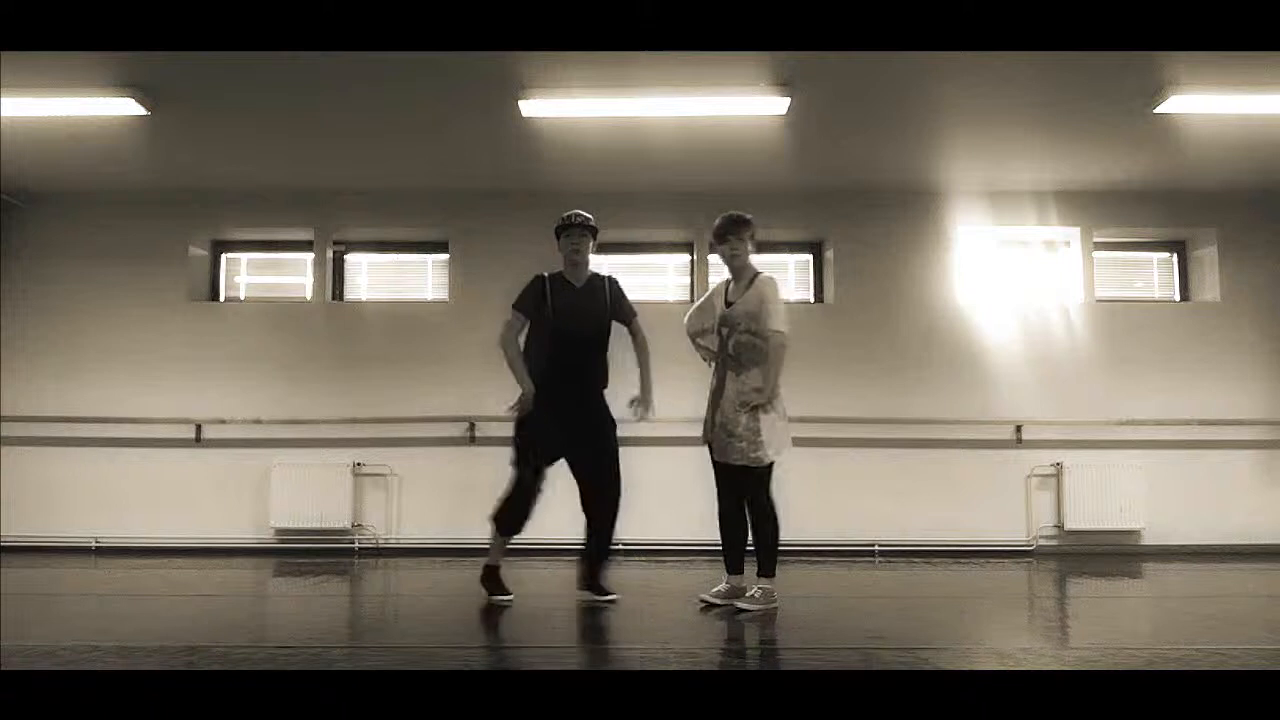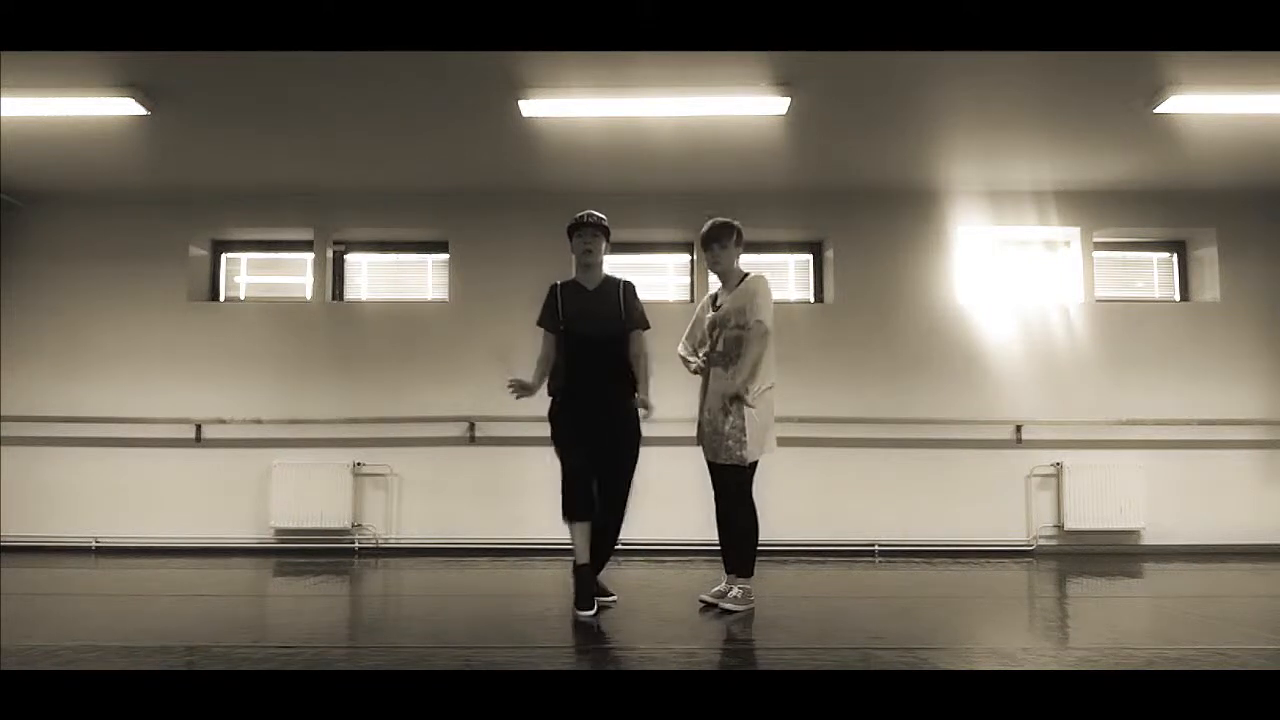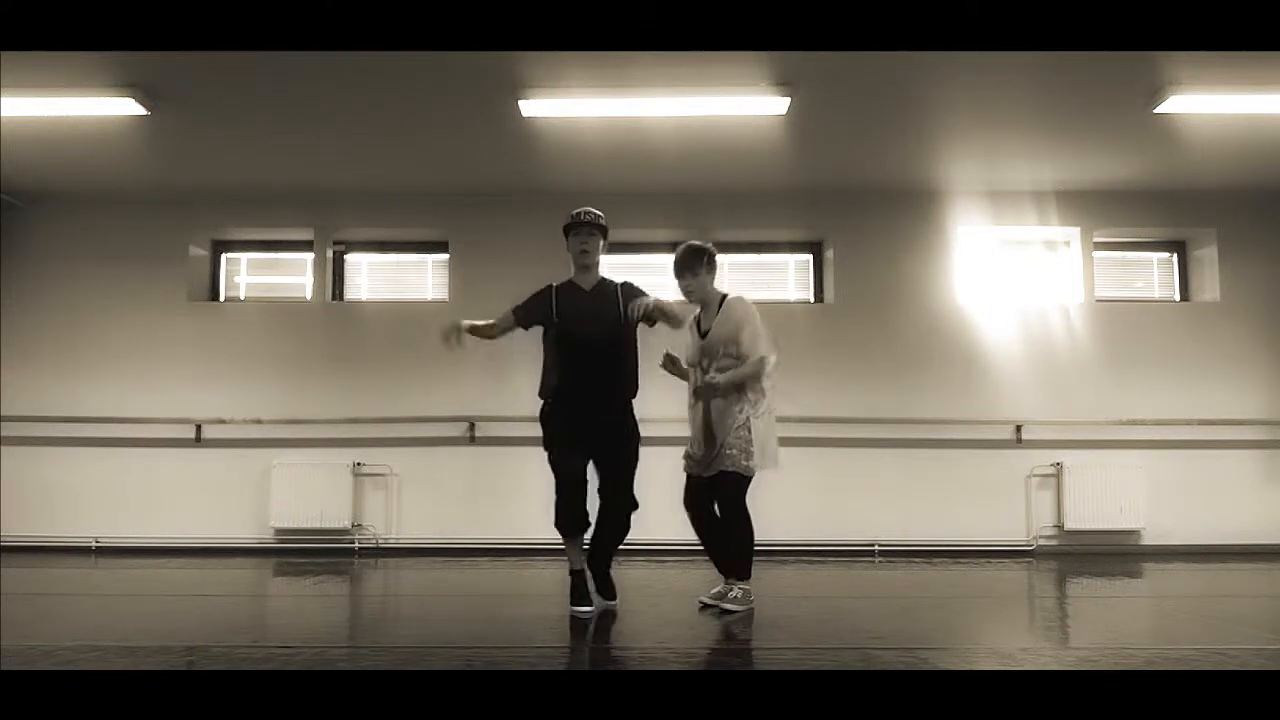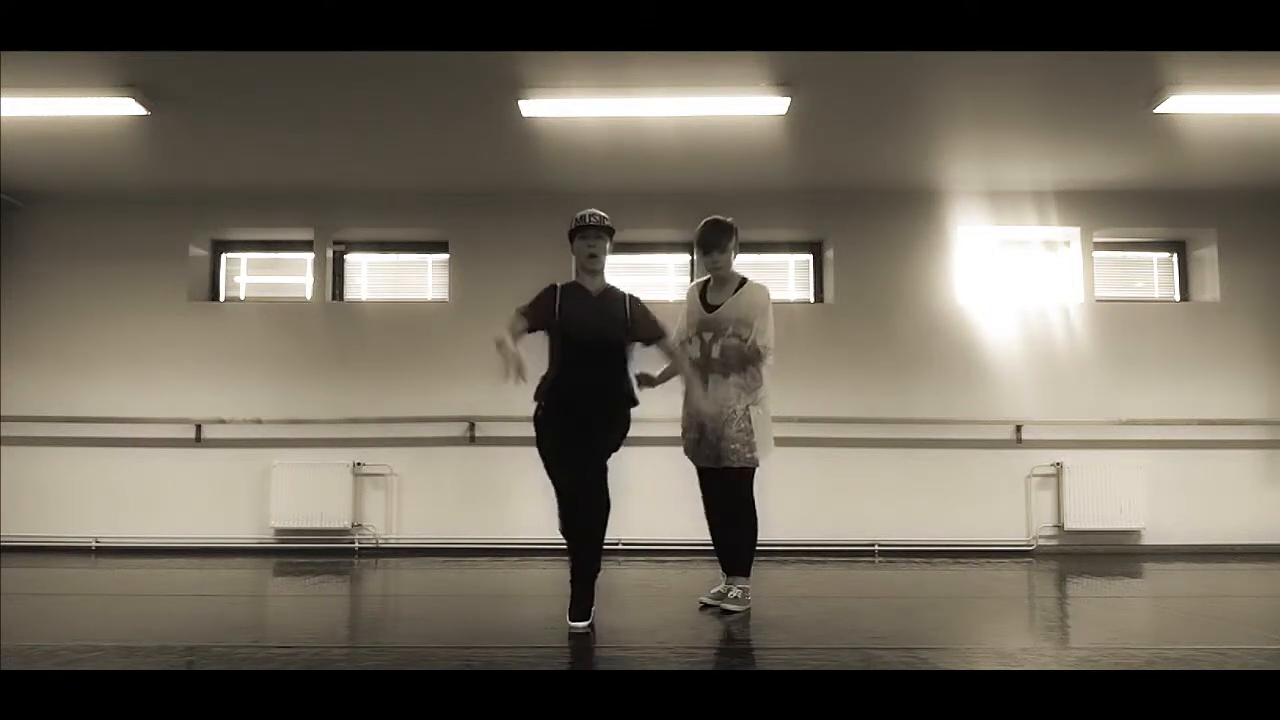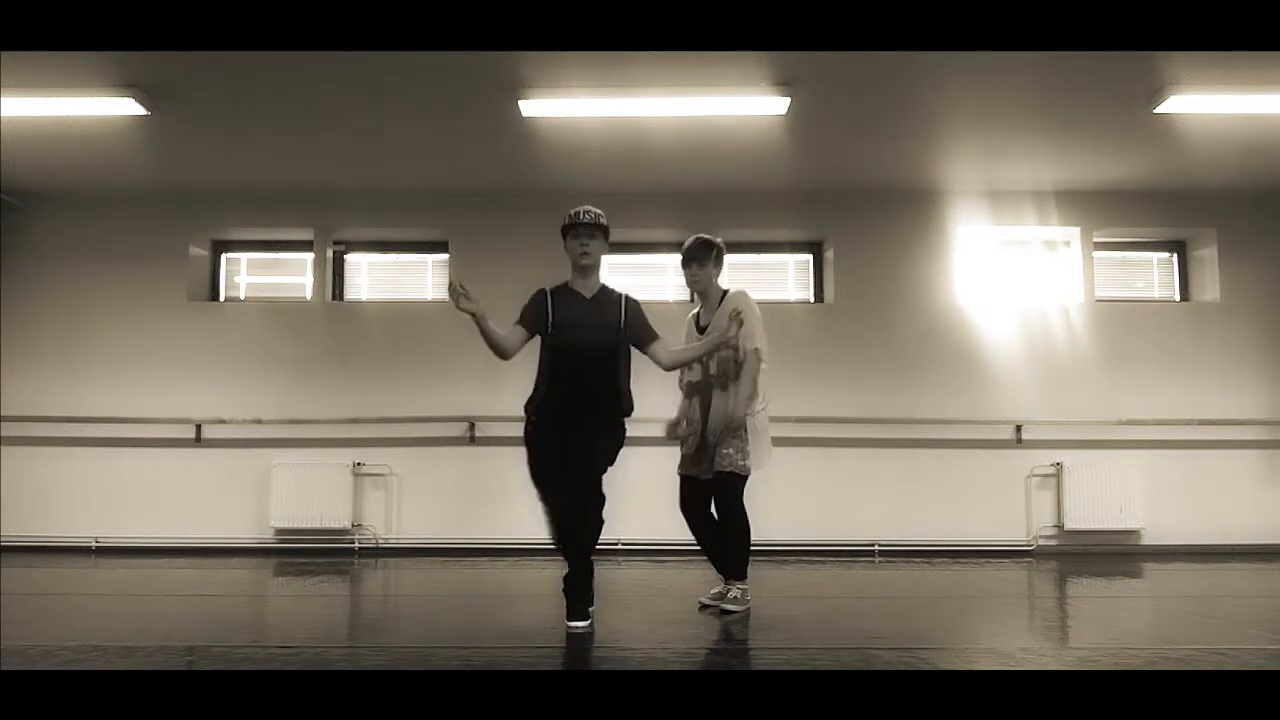
dt=0.7s
person 1, frame 1
left shoulder: (607, 288)
right shoulder: (541, 287)
left elbow: (637, 335)
right elbow: (507, 336)
left wrist: (645, 387)
right wrist: (524, 381)
left hip: (590, 401)
right hip: (545, 402)
left knee: (604, 488)
right knee: (528, 482)
left ankle: (591, 575)
right ankle: (493, 565)
person 1, frame 2
left shoulder: (624, 291)
right shoulder: (558, 294)
left elbow: (637, 348)
right elbow: (550, 351)
left wrist: (643, 392)
right wrist: (534, 383)
left hip: (617, 407)
right hip: (570, 405)
left knee: (613, 494)
right knee: (577, 480)
left ankle: (590, 574)
right ankle: (583, 576)
person 1, frame 3
left shoulder: (625, 294)
right shoulder: (551, 297)
left elbow: (676, 319)
right elbow: (496, 327)
left wrist: (655, 307)
right wrist: (465, 325)
left hip: (614, 411)
right hip: (564, 411)
left knee: (619, 494)
right knee: (571, 486)
left ankle: (599, 564)
right ankle: (578, 575)
person 1, frame 4
left shoulder: (628, 305)
right shoulder: (554, 297)
left elbow: (671, 350)
right elbow: (509, 330)
left wrist: (697, 388)
right wrist: (509, 346)
left hip: (608, 413)
right hip: (558, 413)
left knee: (589, 488)
right knee: (574, 493)
left ankle: (582, 588)
right ankle: (584, 586)
person 1, frame 5
left shoulder: (624, 306)
right shoulder: (546, 301)
left elbow: (665, 359)
right elbow: (507, 349)
left wrist: (717, 340)
right wrist: (478, 316)
left hip: (601, 424)
right hip: (549, 422)
left knee: (585, 494)
right knee: (564, 511)
left ankle: (579, 594)
right ankle: (579, 586)
person 2, frame 1
left shoulder: (765, 286)
right shoulder: (720, 292)
left elbow: (777, 340)
right elbow: (692, 325)
left wrist: (767, 391)
right wrist: (710, 354)
left hip: (753, 408)
right hip: (722, 404)
left knee: (757, 495)
right knee: (727, 498)
left ankle: (767, 585)
right ankle: (734, 580)
person 2, frame 2
left shoulder: (755, 285)
right shoulder: (709, 301)
left elbow: (760, 331)
right elbow: (687, 347)
left wrist: (740, 381)
right wrist: (695, 362)
left hip: (743, 403)
right hip: (713, 404)
left knee: (739, 493)
right knee: (723, 496)
left ankle: (745, 584)
right ankle: (731, 578)
person 2, frame 3
left shoulder: (739, 308)
right shoulder: (694, 323)
left elbow: (760, 363)
left wrist: (724, 378)
right wrist: (676, 368)
left hip: (744, 421)
right hip: (708, 427)
left knee: (730, 499)
right knee: (696, 502)
left ankle: (743, 585)
right ankle: (729, 578)
person 2, frame 4
left shoulder: (756, 294)
right shoulder: (695, 294)
left elbow: (763, 353)
right elbow: (685, 350)
left wrist: (753, 353)
right wrist: (657, 378)
left hip: (739, 409)
right hip: (701, 409)
left knee: (737, 495)
right knee: (713, 497)
left ankle: (742, 584)
right ankle: (729, 578)
person 2, frame 5
left shoulder: (739, 302)
right shoulder: (692, 320)
left elbow: (755, 354)
left wrist: (741, 401)
right wrist: (680, 417)
left hip: (737, 420)
right hip: (700, 424)
left knee: (728, 498)
right knee: (692, 503)
left ankle: (740, 585)
right ankle: (728, 578)
